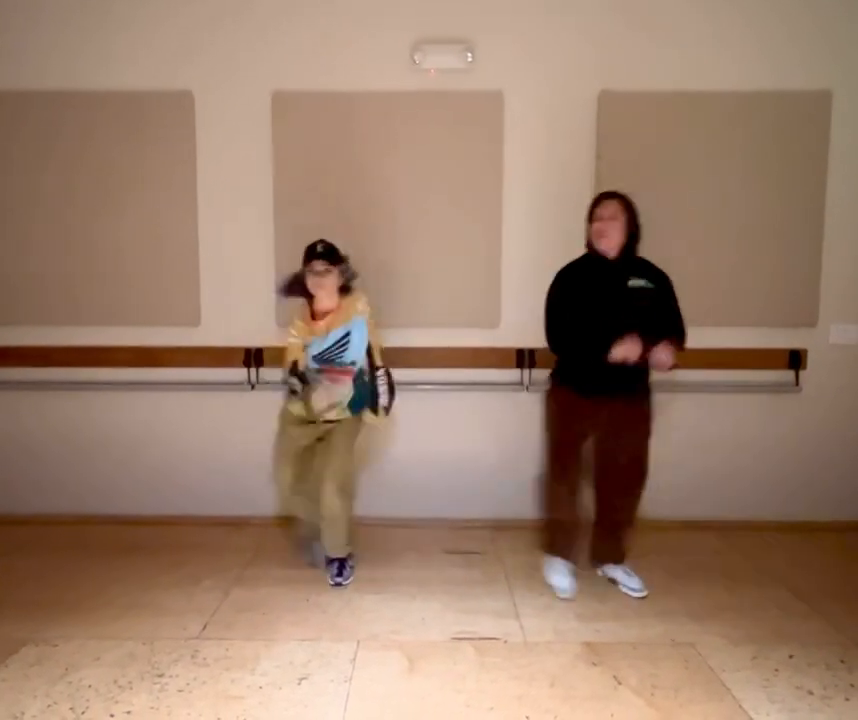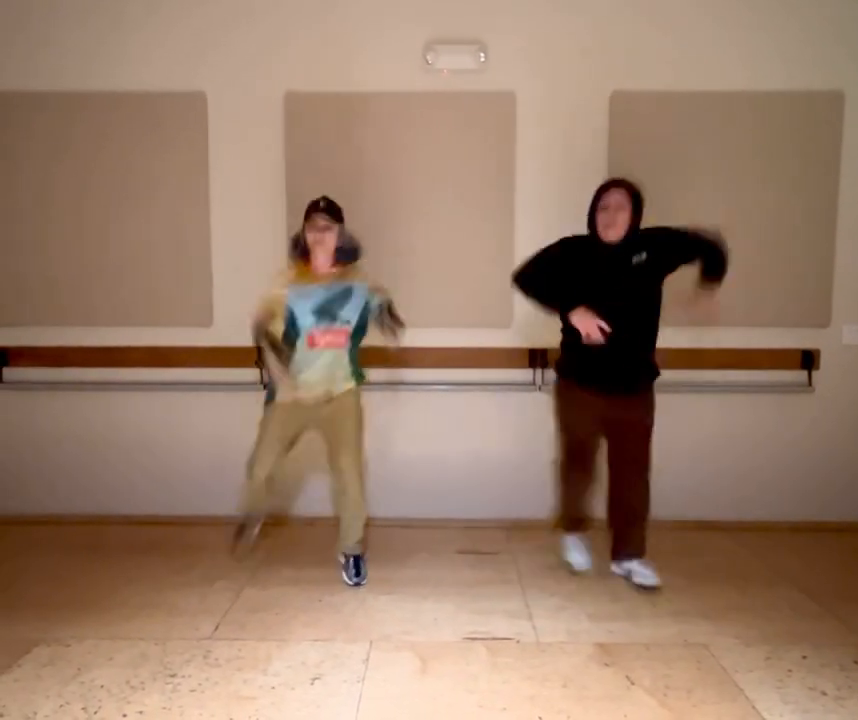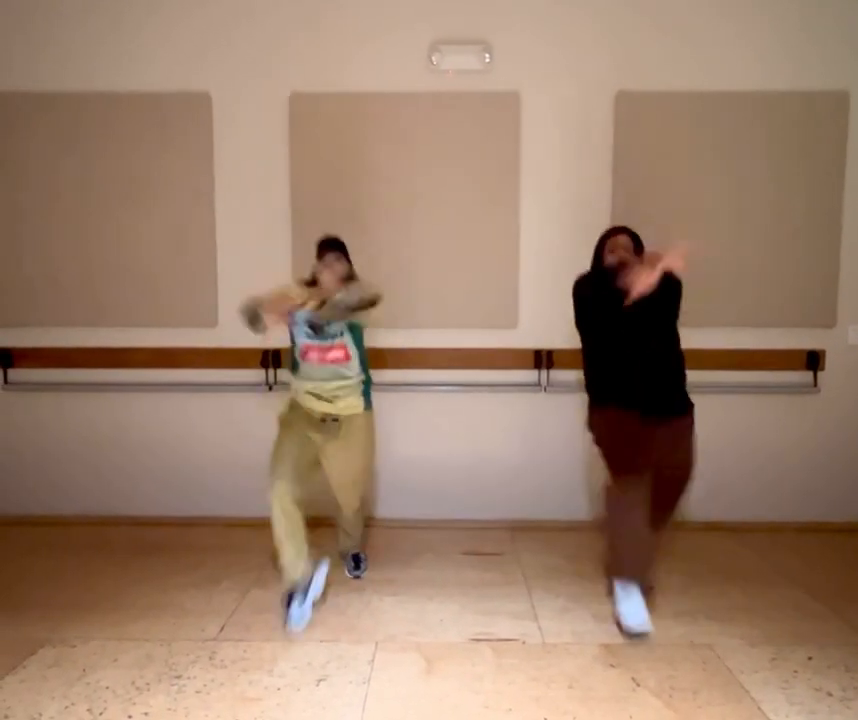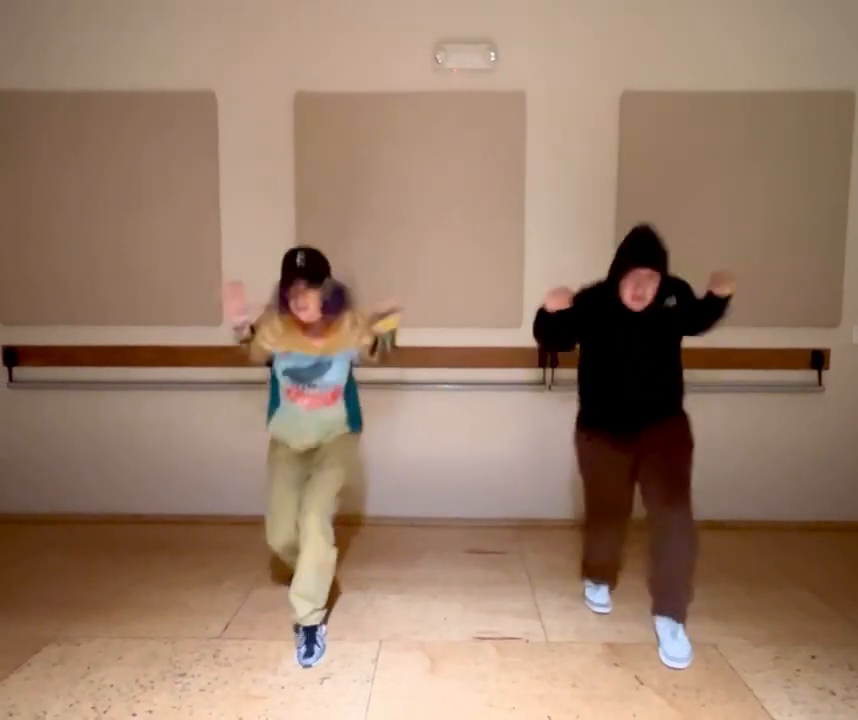
dt=0.5s
person 1, frame 1
left shoulder: (650, 278)
right shoulder: (572, 277)
left elbow: (671, 327)
right elbow: (558, 338)
left wrist: (666, 349)
right wrist: (609, 349)
left hip: (628, 395)
right hip: (573, 393)
left knee: (622, 481)
right knee: (564, 472)
left ankle: (610, 559)
right ankle: (559, 554)
person 1, frame 2
left shoulder: (653, 246)
right shoulder: (575, 251)
left elbow: (705, 245)
right elbow: (527, 278)
left wrist: (710, 277)
right wrist: (572, 309)
left hip: (634, 387)
right hip: (579, 384)
left knee: (632, 472)
right knee: (578, 462)
left ankle: (629, 555)
right ankle: (574, 532)
person 1, frame 3
left shoulder: (657, 289)
right shoulder: (590, 291)
left elbow: (671, 280)
right elbow: (606, 297)
left wrist: (652, 277)
right wrist: (643, 275)
left hip: (670, 413)
right hip: (616, 412)
left knee: (663, 496)
right knee: (630, 478)
left ankle: (631, 569)
right ankle: (629, 584)
person 1, frame 4
left shoulder: (676, 295)
right shoulder: (590, 305)
left elbow: (696, 323)
right elbow: (552, 341)
left wrist: (718, 298)
right wrist: (551, 313)
left hip: (664, 426)
right hip: (603, 431)
left knee: (672, 511)
right knee: (607, 513)
left ankle: (670, 619)
right ankle: (597, 579)
person 2, frame 1
left shoulder: (359, 307)
right shoulder: (300, 321)
left elbow: (374, 354)
right elbow: (292, 369)
left wrist: (383, 392)
right wrist: (303, 391)
left hip: (344, 414)
right hip: (300, 413)
left knee: (332, 485)
right knee: (288, 482)
left ankle: (338, 554)
right ankle: (313, 529)
person 2, frame 2
left shoulder: (357, 281)
right shoulder: (290, 281)
left elbow: (385, 315)
right elbow: (264, 324)
left wrist: (387, 315)
right wrist: (274, 361)
left hip: (341, 394)
right hip: (292, 396)
left knee: (349, 476)
right knee: (261, 465)
left ankle: (352, 552)
right ankle: (253, 515)
person 2, frame 3
left shoulder: (353, 295)
right shoulder: (296, 299)
left elbow: (363, 299)
right elbow: (256, 313)
left wrist: (340, 296)
right wrist: (267, 313)
left hip: (349, 414)
right hip: (302, 412)
left knee: (350, 495)
right knee: (282, 490)
left ankle: (352, 548)
right ankle: (300, 580)
person 2, frame 4
left shoulder: (349, 325)
right shoulder: (274, 325)
left elbow: (375, 349)
right elbow: (257, 353)
left wrist: (381, 331)
right wrist: (242, 326)
left hip: (335, 438)
right hip: (288, 440)
left knee: (314, 520)
right knee: (279, 534)
left ankle: (309, 620)
right ankle: (308, 570)
